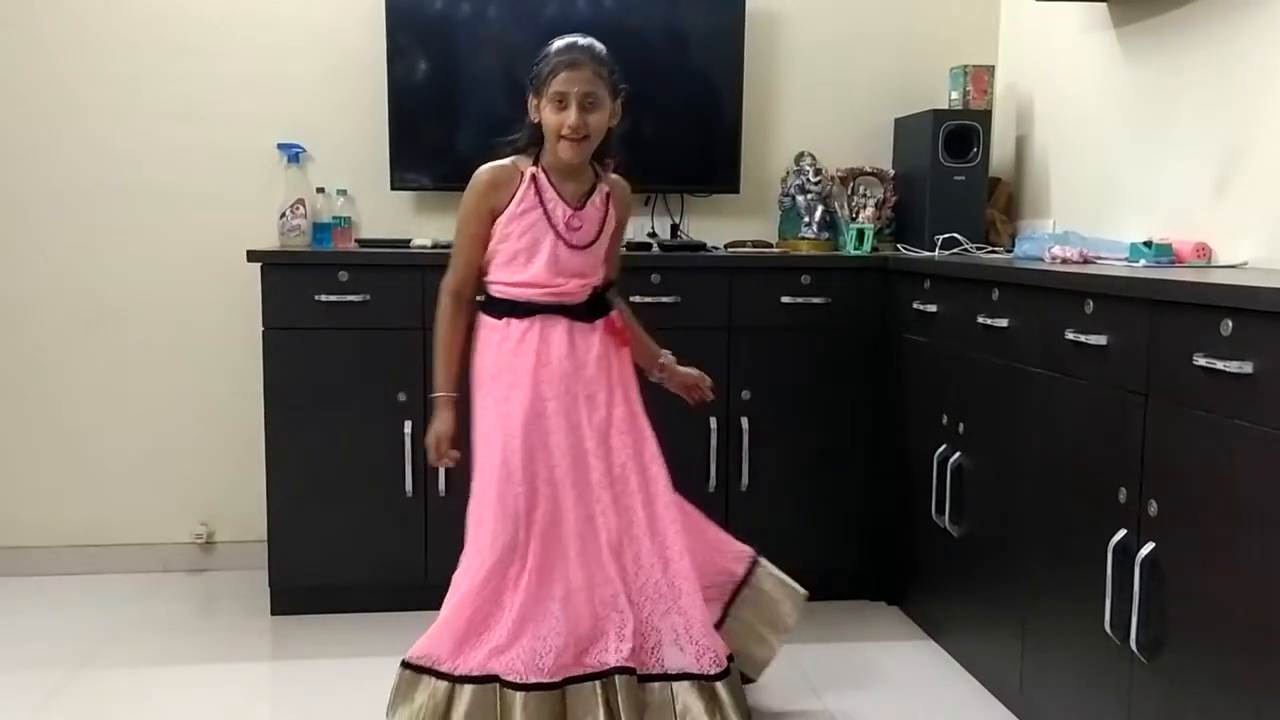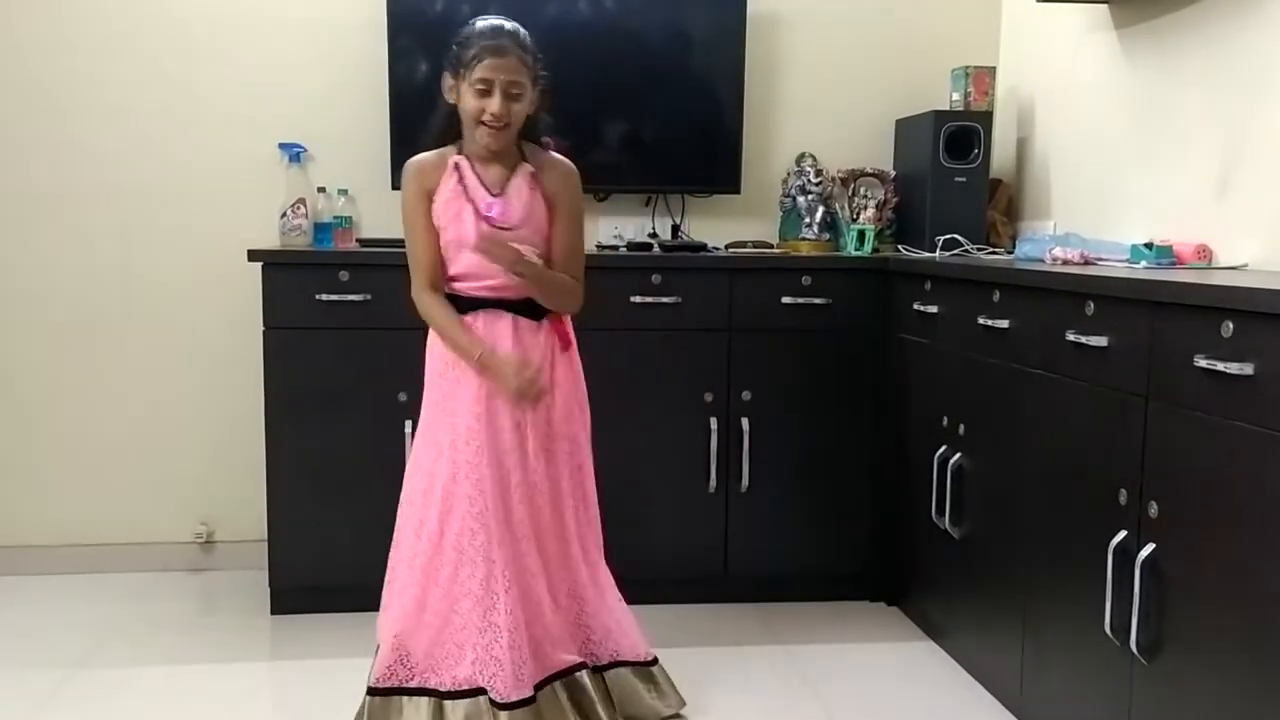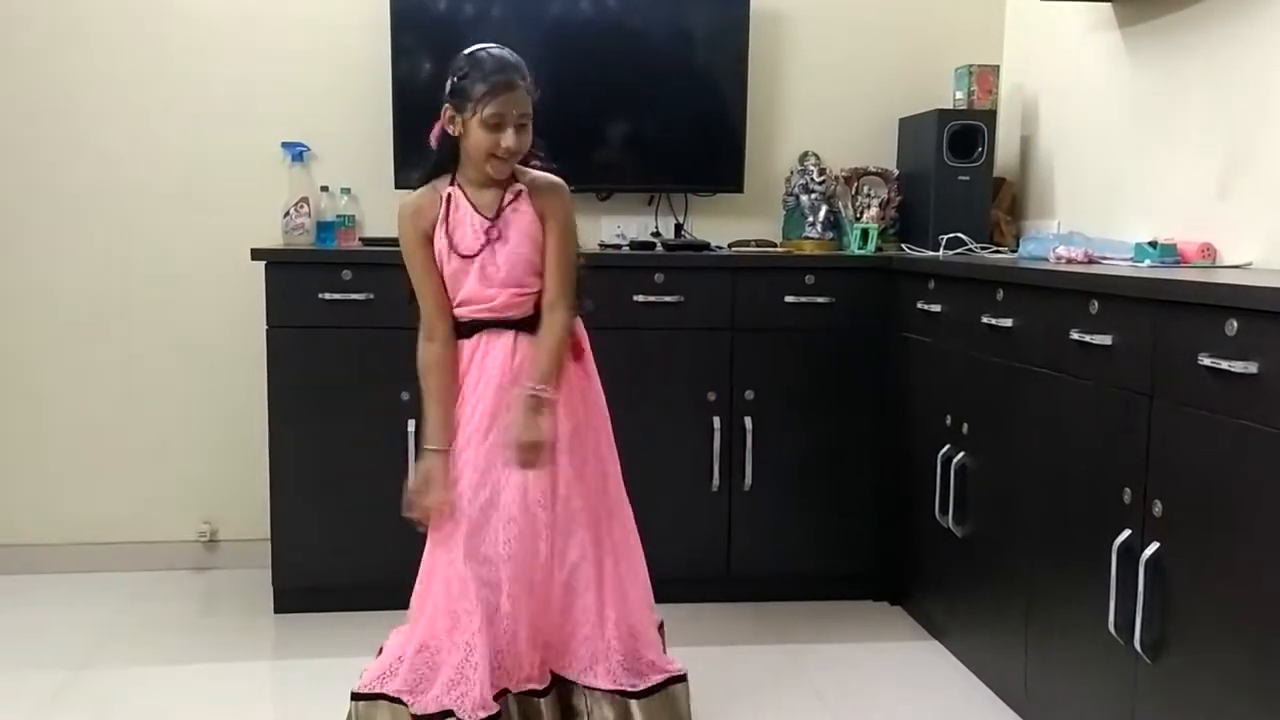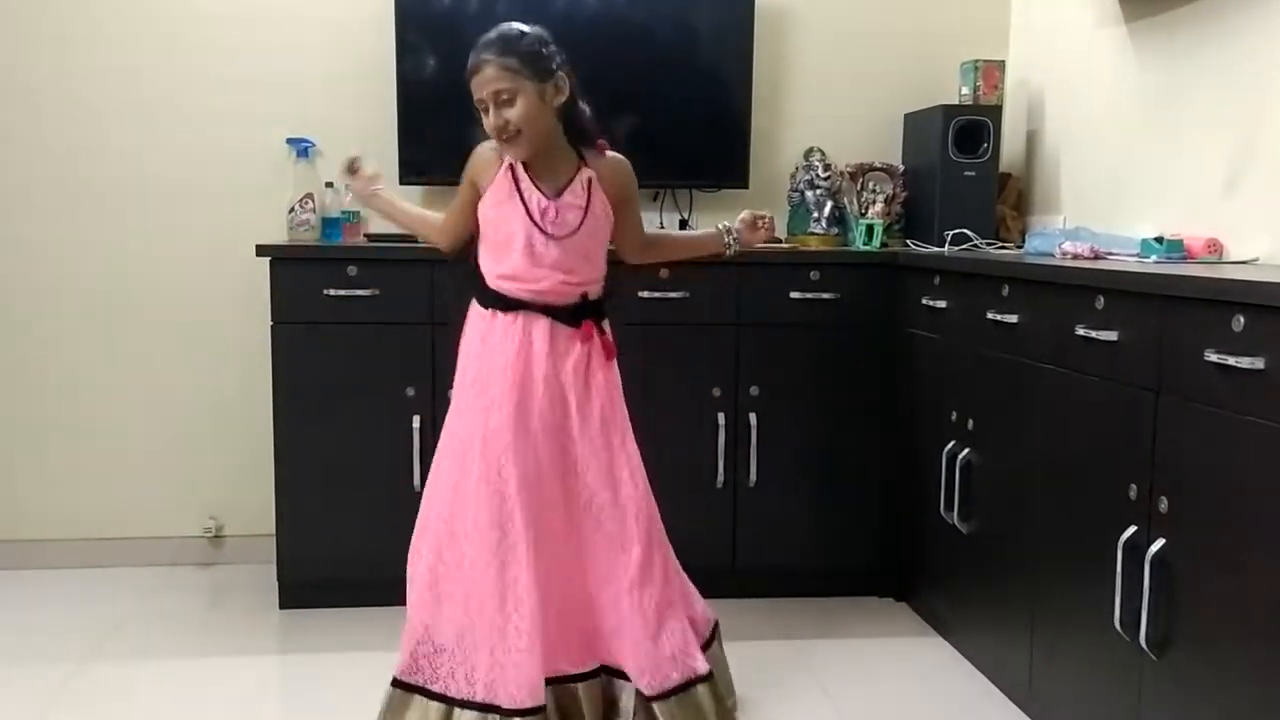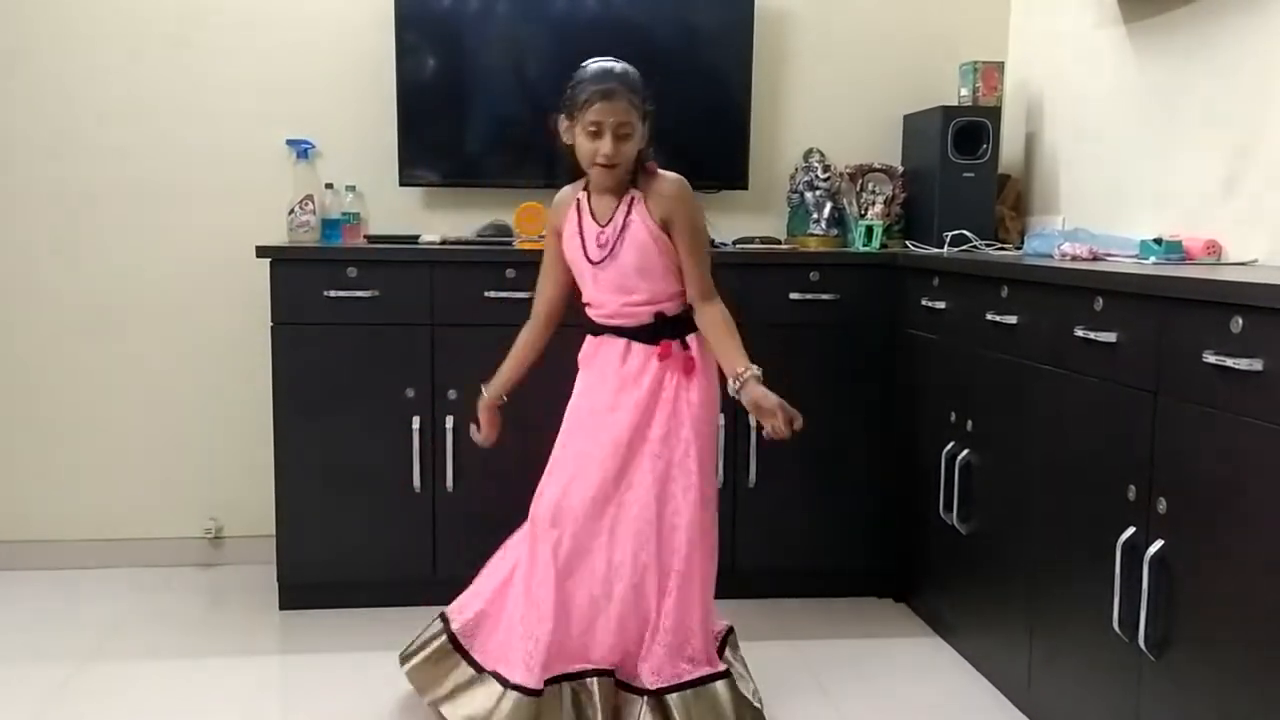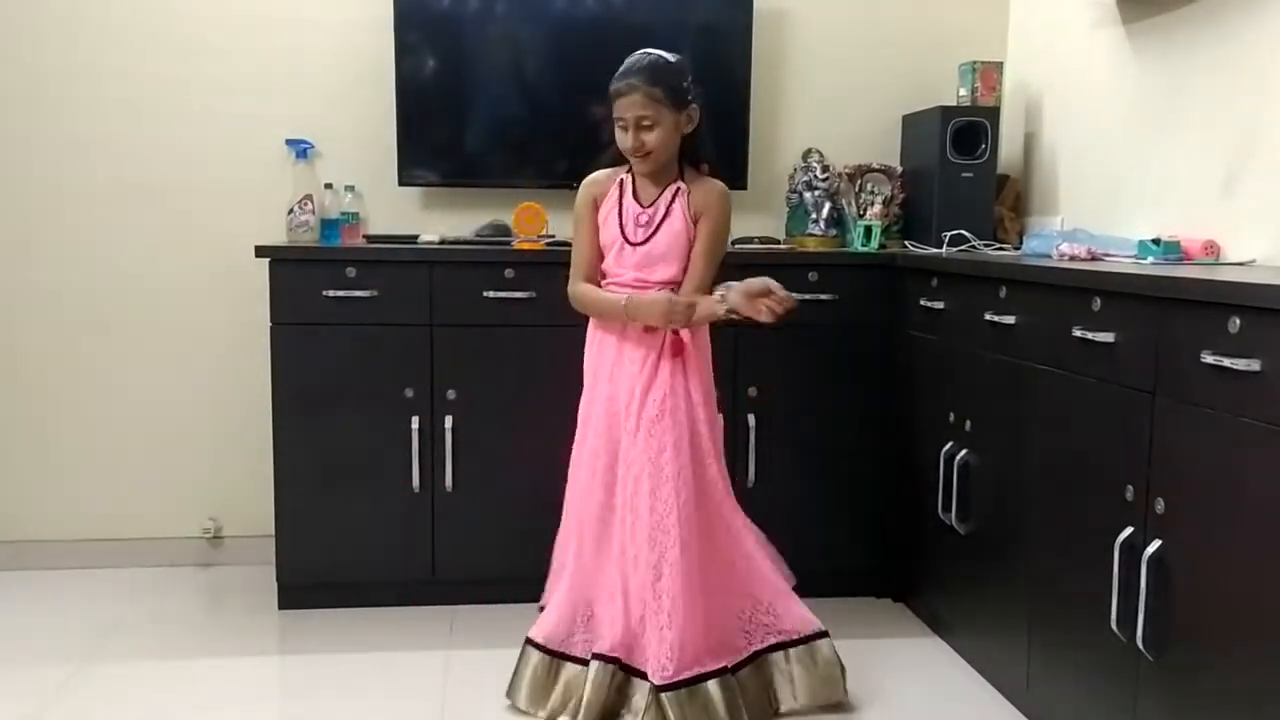
dt=0.4s
person 1, frame 1
left shoulder: (616, 195)
right shoulder: (496, 182)
right elbow: (456, 294)
left wrist: (663, 366)
right wrist: (445, 402)
left hip: (595, 368)
right hip: (514, 370)
left knee: (633, 521)
right knee: (515, 531)
person 1, frame 2
left shoulder: (557, 176)
right shoulder: (426, 173)
left elbow: (568, 294)
right elbow: (428, 294)
left wrist: (517, 264)
right wrist: (495, 363)
left hip: (545, 366)
right hip: (465, 370)
left knee: (553, 530)
right knee: (458, 534)
person 1, frame 3
left shoulder: (549, 195)
right shoulder: (422, 209)
left elbow: (558, 311)
right elbow: (436, 336)
left wrist: (535, 402)
right wrist: (434, 452)
left hip: (555, 380)
right hip: (481, 392)
left knee: (575, 542)
right knee: (479, 550)
person 1, frame 4
left shoulder: (610, 172)
right shoulder: (487, 164)
left elbow: (636, 245)
right elbow: (450, 234)
left wrist: (726, 237)
right wrist: (376, 198)
left hip: (578, 361)
right hip: (499, 359)
left knee: (610, 515)
right knee: (486, 518)
person 1, frame 5
left shoulder: (670, 195)
right shoulder: (565, 206)
left elbow: (704, 300)
right elbow: (545, 311)
left wrist: (749, 383)
right wrist: (498, 389)
left hip: (673, 375)
right hip: (605, 373)
left knee: (664, 525)
right knee: (567, 515)
person 1, frame 6
left shoulder: (707, 197)
right shoulder: (597, 189)
left elbow: (695, 294)
right elbow: (579, 288)
left wrist: (736, 298)
right wrist: (639, 304)
left hip: (675, 361)
right hip: (612, 359)
left knee: (676, 509)
right knee: (604, 505)
right ankle: (600, 663)
